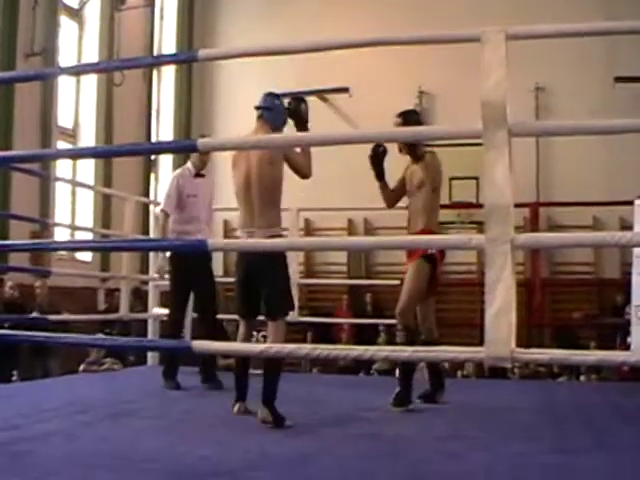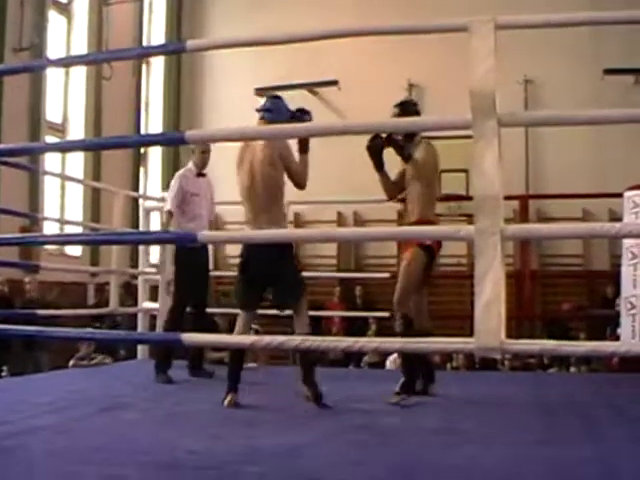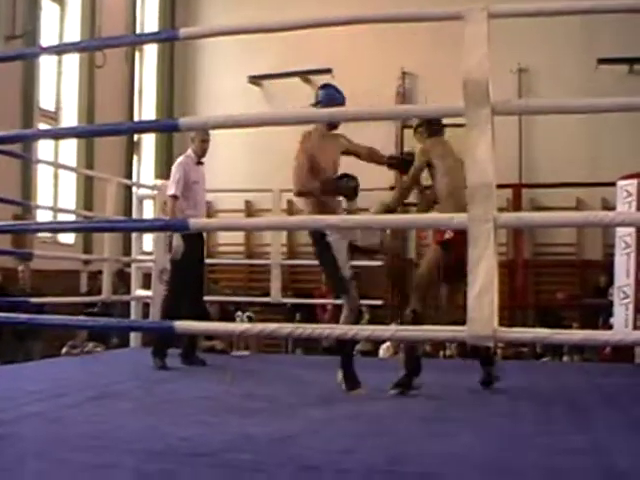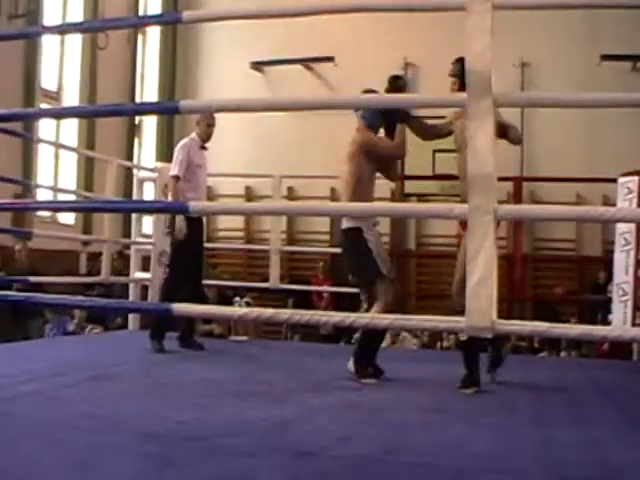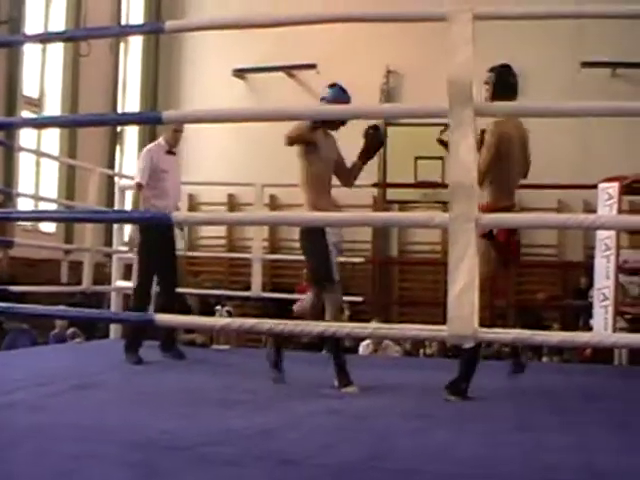
dt=0.5s
person 1, frame 1
left shoulder: (239, 148)
right shoulder: (277, 143)
right elbow: (305, 171)
right wrist: (303, 128)
left hip: (244, 243)
right hip: (269, 242)
left knee: (246, 321)
right knee: (276, 322)
left ankle: (240, 399)
right ankle: (268, 404)
person 1, frame 2
left shoulder: (243, 150)
right shoulder: (279, 146)
right elbow: (301, 182)
right wrist: (304, 146)
left hip: (251, 243)
right hip: (278, 241)
left knee: (245, 315)
right knee: (299, 309)
left ankle: (231, 390)
right ankle: (308, 380)
person 1, frame 3
left shoulder: (335, 140)
right shoulder: (308, 142)
left elbow: (364, 152)
right elbow: (299, 187)
left wrist: (395, 162)
right wrist: (330, 187)
left hip: (338, 224)
right hip: (324, 230)
right knee: (352, 301)
right ankle: (347, 372)
person 1, frame 4
left shoulder: (368, 142)
right shoulder: (363, 138)
left elbow: (392, 171)
right elbow: (399, 152)
right wrist: (400, 123)
left hip: (366, 227)
right hip: (356, 230)
left knee: (376, 296)
right knee: (386, 295)
left ankle: (369, 360)
right ankle: (359, 361)
person 1, frame 5
left shoulder: (330, 141)
right shoulder: (312, 135)
left elbow: (348, 179)
right elbow: (289, 138)
left wrist: (366, 154)
right wrist: (318, 120)
left hip: (328, 222)
right hip: (317, 224)
left knee: (318, 294)
right knee: (333, 296)
left ankle: (280, 345)
right ankle: (340, 372)
person 2, frame 1
left shoulder: (428, 159)
right shoulder: (409, 169)
left elbow: (433, 184)
right elbow: (390, 201)
left wrist: (417, 154)
right wrist: (379, 172)
left hip: (428, 244)
right hip: (414, 245)
left knee: (404, 311)
right knee: (424, 320)
left ankle: (405, 385)
right ankle: (436, 386)
person 2, frame 2
left shoulder: (425, 148)
right shoulder: (412, 152)
left elbow: (424, 176)
right elbow: (392, 193)
left wrist: (401, 149)
right wrist: (378, 163)
left knee: (401, 299)
right knee: (415, 305)
left ankle: (410, 377)
right ankle: (424, 376)
person 2, frame 3
left shoulder: (429, 147)
right shoulder: (449, 153)
left elbow: (406, 185)
left wrist: (385, 208)
left hip: (450, 229)
right hip: (463, 229)
left knee: (416, 295)
left ankle: (410, 372)
right ankle: (488, 368)
person 2, frame 4
right shoulder: (460, 116)
left elbow: (514, 136)
right hip: (472, 202)
left knee: (461, 291)
right knee: (467, 287)
left ankle: (472, 373)
right ankle: (497, 350)
person 2, frame 5
left shoulder: (498, 127)
right shoulder: (519, 128)
left elbow: (477, 176)
left hip: (494, 217)
right hip: (504, 213)
left ankle: (463, 381)
person 3, frame 1
left shoulder: (207, 183)
right shoulder: (179, 178)
right elbow: (165, 215)
left hip: (202, 251)
right hip: (182, 251)
left knee: (208, 311)
right knee: (177, 312)
left ankle: (208, 372)
right ankle: (169, 373)
person 3, frame 2
left shoulder: (208, 182)
right shoulder: (181, 178)
right elbow: (169, 214)
left hip: (202, 248)
right hip: (185, 248)
left knee: (200, 305)
right knee: (179, 304)
left ankle: (196, 362)
right ankle: (162, 366)
person 3, frame 3
left shoulder: (201, 169)
right shoulder: (182, 164)
right elbow: (172, 200)
left wrist: (206, 234)
right wrist: (175, 235)
left hip: (196, 235)
right hip: (183, 235)
left knee: (195, 294)
right knee: (176, 292)
left ankle: (189, 351)
right ankle: (159, 351)
person 3, frame 4
left shoulder: (202, 152)
right shoulder: (185, 147)
right elbow: (174, 180)
right wrist: (178, 216)
left hip: (195, 219)
right hip: (183, 218)
left knee: (194, 277)
right knee: (175, 274)
left ankle: (187, 335)
right ankle: (157, 334)
person 3, frame 5
left shoulder: (175, 159)
right shoulder: (151, 152)
right elbow: (138, 188)
right wrist: (135, 225)
left hip: (166, 226)
right hip: (151, 225)
left knee: (169, 284)
right knee: (144, 284)
left ankle: (168, 341)
right ankle: (131, 346)
